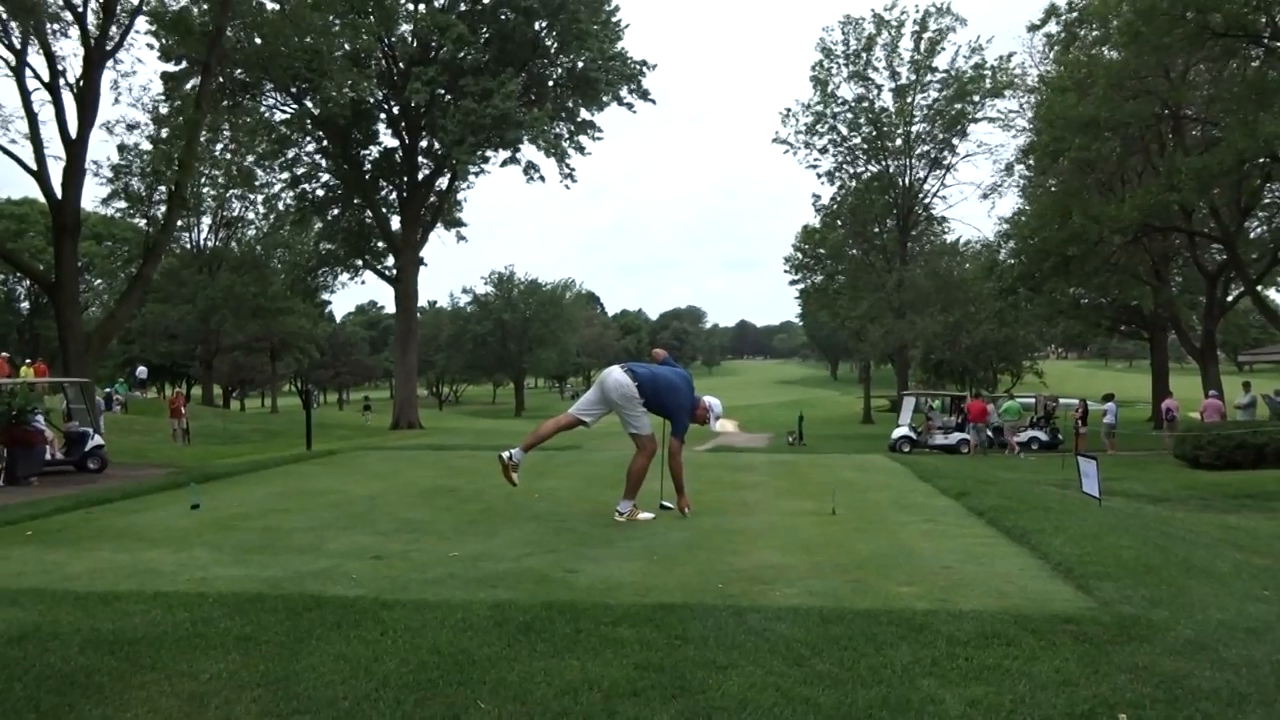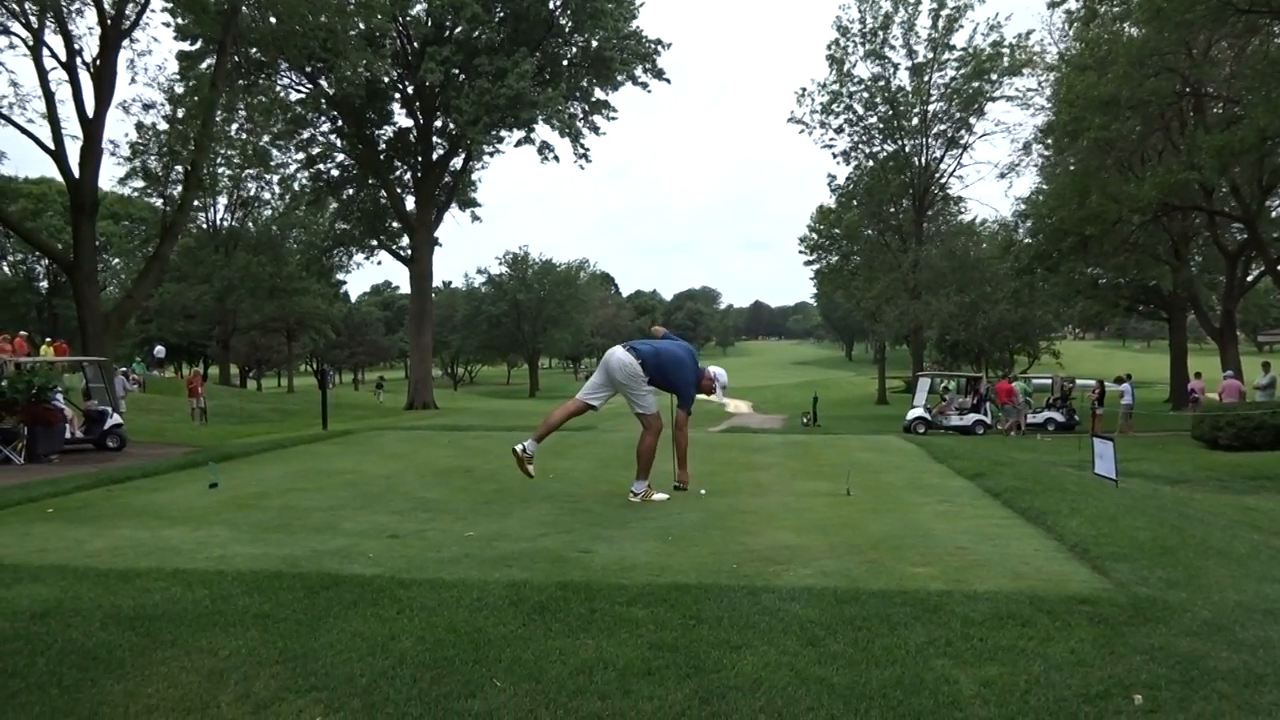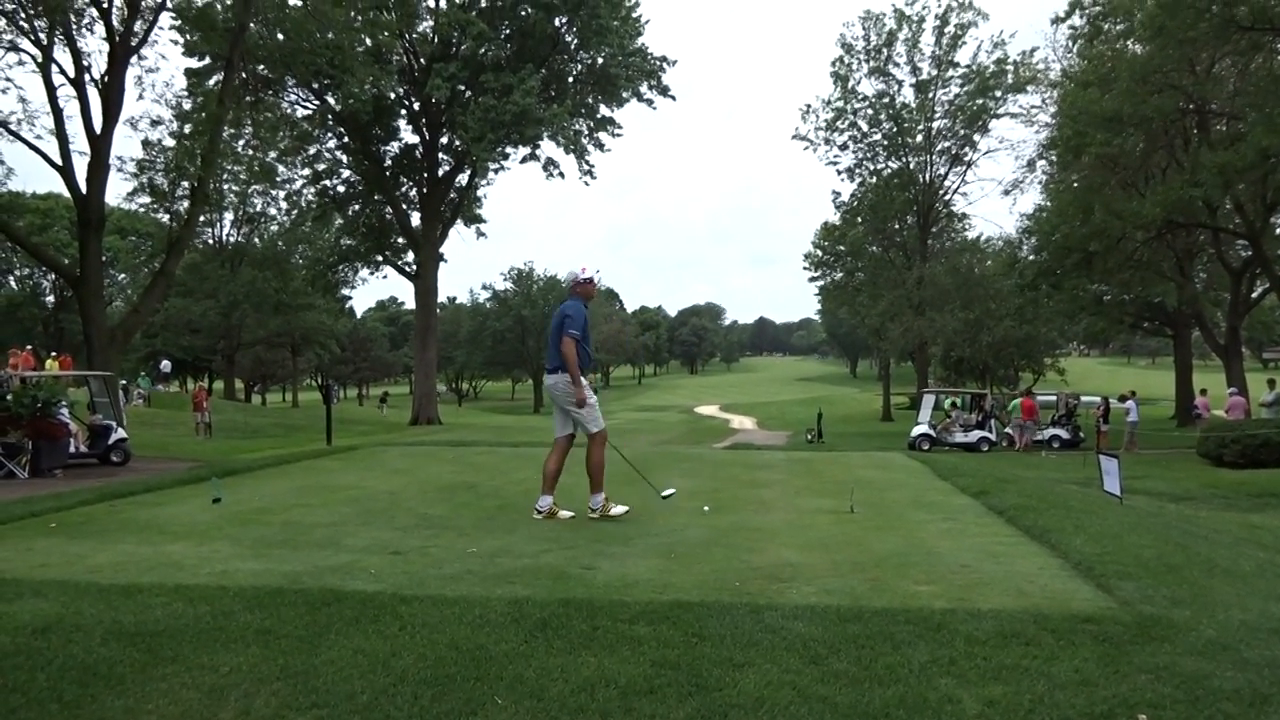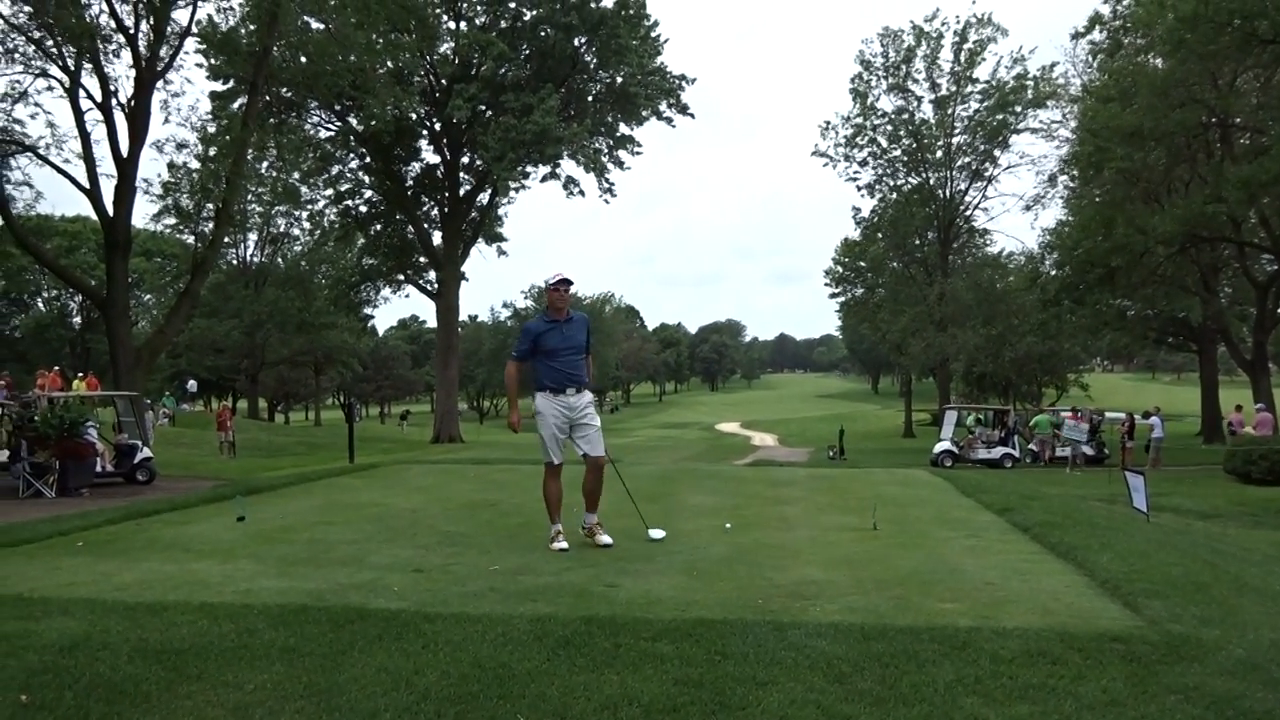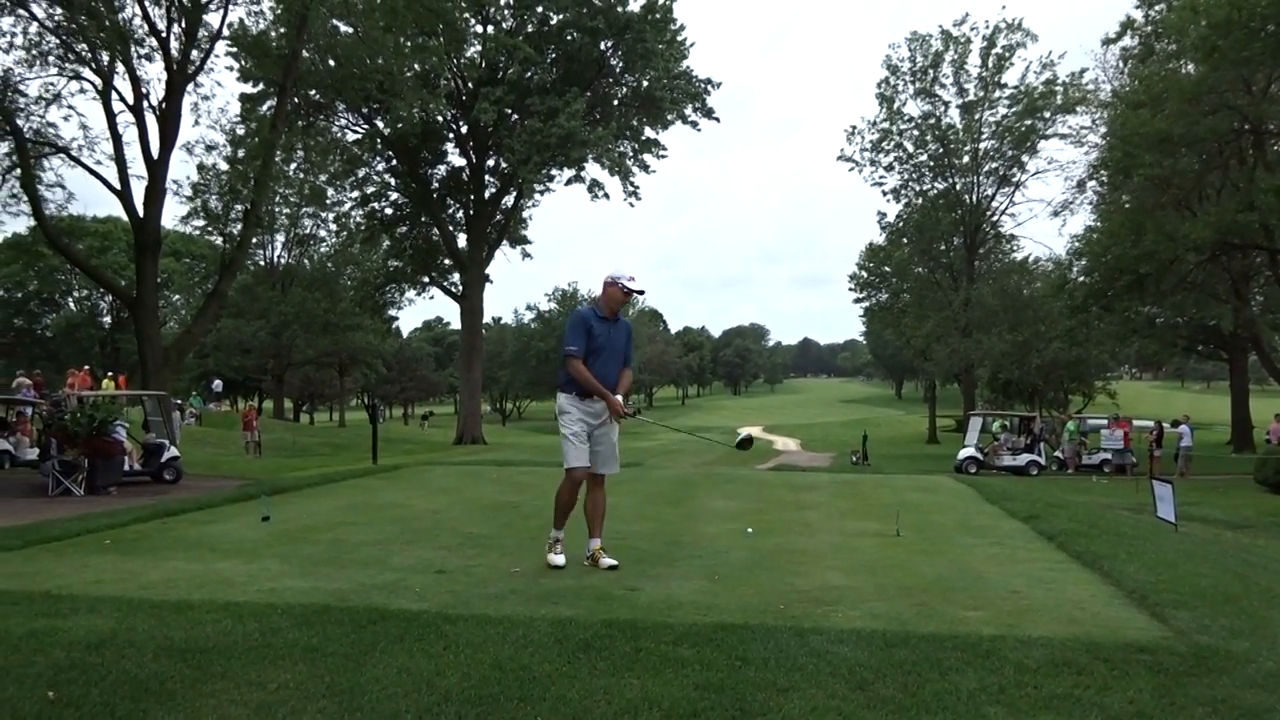
dt=1s
person 1, frame 1
left shoulder: (685, 378)
right shoulder: (683, 409)
left elbow: (656, 352)
right elbow: (674, 457)
right wrist: (681, 496)
left hip: (612, 375)
right hip: (625, 387)
left knee: (568, 420)
right knee: (647, 448)
left ankle: (515, 455)
right ankle: (625, 508)
person 1, frame 2
left shoulder: (689, 352)
right shoulder: (689, 381)
left elbow: (657, 330)
right elbow: (680, 428)
right wrist: (683, 469)
left hip: (614, 355)
right hip: (629, 366)
left knee: (576, 405)
right knee: (653, 426)
left ankle: (528, 447)
right ankle: (640, 489)
person 1, frame 3
left shoulder: (564, 309)
right shoulder: (576, 310)
right elbow: (567, 347)
right wrist: (578, 386)
left hip: (557, 380)
right hip: (568, 381)
left knee: (562, 442)
right knee: (598, 436)
left ankle: (544, 505)
right ankle: (598, 502)
person 1, frame 4
left shoulder: (582, 322)
right shoulder: (534, 328)
right elbow: (512, 366)
right wrist: (513, 409)
left hip: (582, 400)
right hip: (550, 403)
left knee: (597, 463)
right knee: (553, 468)
left ankle: (591, 523)
right ankle: (556, 530)
person 1, frame 5
left shoulder: (625, 328)
right shoulder: (581, 317)
left elbow: (626, 369)
right elbow: (574, 365)
left wrist: (619, 397)
right wrist: (609, 398)
left hip: (605, 409)
right hip: (575, 405)
left knee: (598, 480)
right knee: (575, 474)
left ankle: (595, 549)
right ankle: (556, 539)
